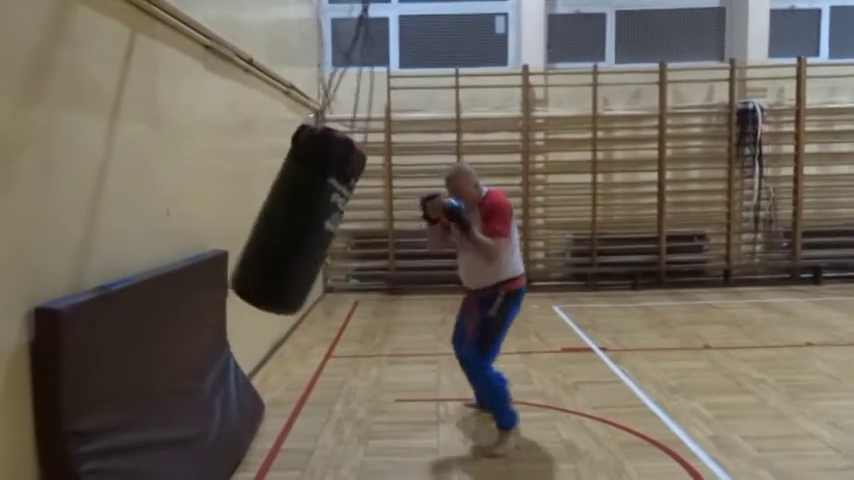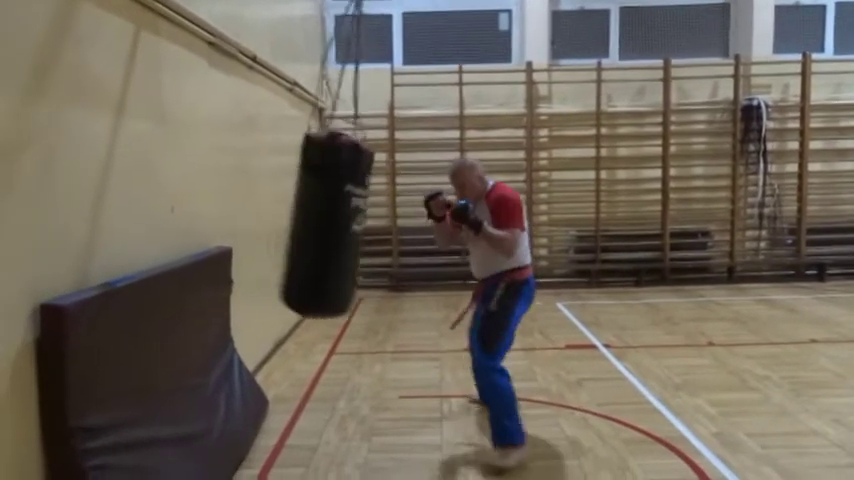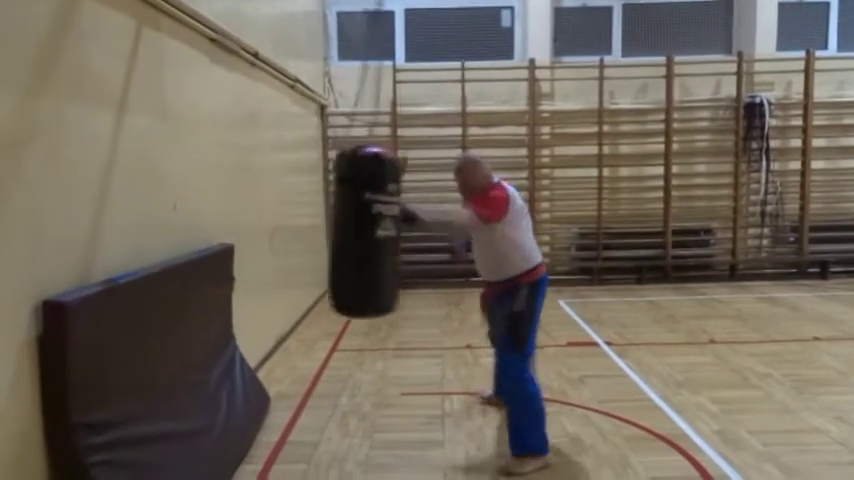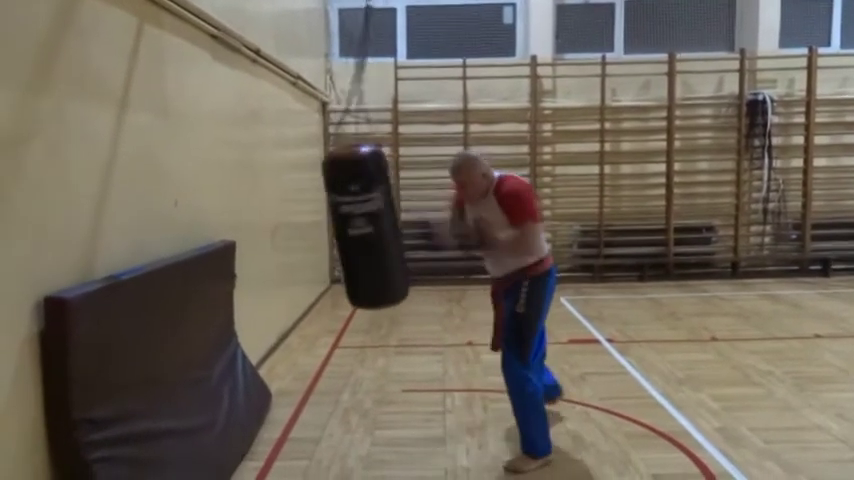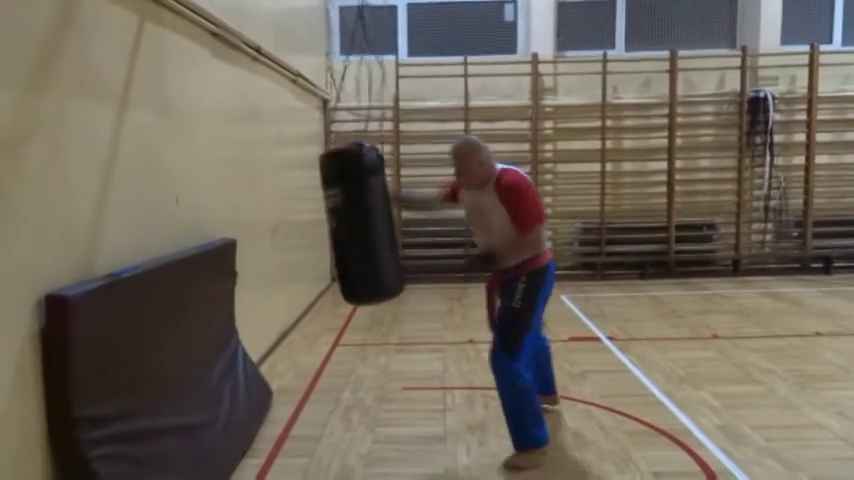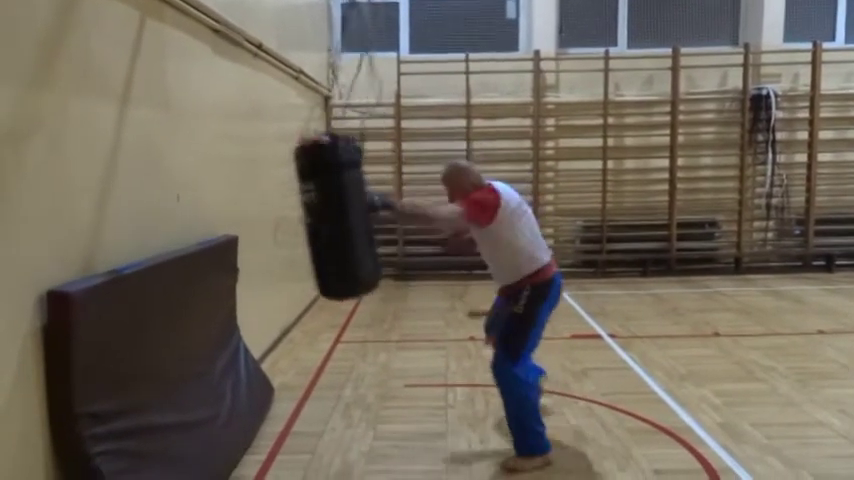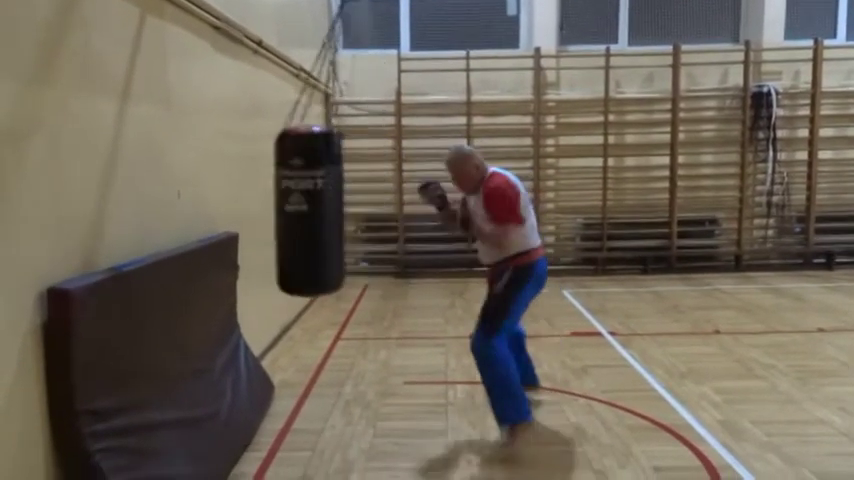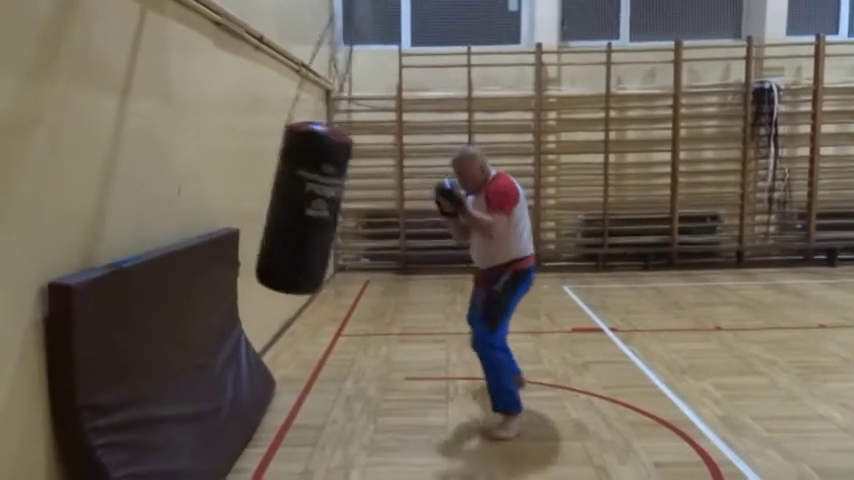
dt=0.2s
person 1, frame 1
left shoulder: (496, 204)
right shoulder: (458, 205)
left elbow: (492, 254)
right elbow: (436, 244)
left wrist: (466, 228)
right wrist: (434, 218)
left hip: (503, 291)
right hip: (478, 292)
left knee: (477, 359)
right knee: (462, 345)
left ankle: (508, 426)
right ankle: (487, 397)
person 1, frame 2
left shoulder: (503, 197)
right shoulder: (472, 201)
left elbow: (510, 246)
right elbow: (446, 240)
left wrist: (478, 227)
right wrist: (442, 214)
left hip: (511, 285)
right hip: (496, 284)
left knee: (486, 360)
right knee: (479, 343)
left ankle: (511, 442)
right ankle: (491, 394)
person 1, frame 3
left shoulder: (497, 195)
right shoulder: (480, 192)
left elbow: (464, 219)
left wrist: (414, 213)
left hip: (524, 284)
right hip: (501, 284)
left knee: (513, 361)
right knee: (505, 344)
left ankle: (533, 451)
right ankle: (503, 393)
person 1, frame 4
left shoulder: (514, 189)
right shoulder: (466, 195)
left elbow: (529, 240)
left wrist: (490, 242)
left hip: (531, 279)
right hip: (506, 280)
left knee: (517, 362)
right knee: (526, 347)
left ankle: (537, 451)
right ankle: (549, 390)
person 1, frame 5
left shoulder: (513, 184)
right shoulder: (468, 183)
left elbow: (535, 236)
right elbow: (434, 200)
left wrist: (495, 255)
right wrist: (401, 196)
left hip: (530, 274)
right hip: (509, 273)
left knee: (507, 358)
right knee: (529, 340)
left ankle: (532, 445)
right ankle: (547, 394)
person 1, frame 6
left shoulder: (484, 198)
right shoulder: (493, 194)
left elbow: (443, 216)
left wrist: (392, 206)
left hip: (536, 286)
right hip: (524, 283)
left knee: (506, 366)
right knee: (498, 332)
left ankle: (535, 450)
right ankle: (531, 378)
person 1, frame 7
left shoulder: (500, 186)
right shoulder: (476, 188)
left elbow: (505, 240)
right elbow: (455, 222)
left wrist: (471, 223)
right wrist: (438, 202)
left hip: (522, 268)
right hip: (512, 267)
left knee: (485, 342)
right knee: (504, 328)
left ankle: (518, 422)
right ankle: (526, 379)
person 1, frame 8
left shoulder: (502, 187)
right shoulder: (473, 194)
left elbow: (492, 230)
right elbow: (464, 236)
left wrist: (464, 212)
right wrist: (450, 212)
left hip: (513, 271)
right hip: (490, 271)
left knee: (484, 337)
right knee: (479, 322)
left ankle: (511, 413)
right ankle: (510, 374)
